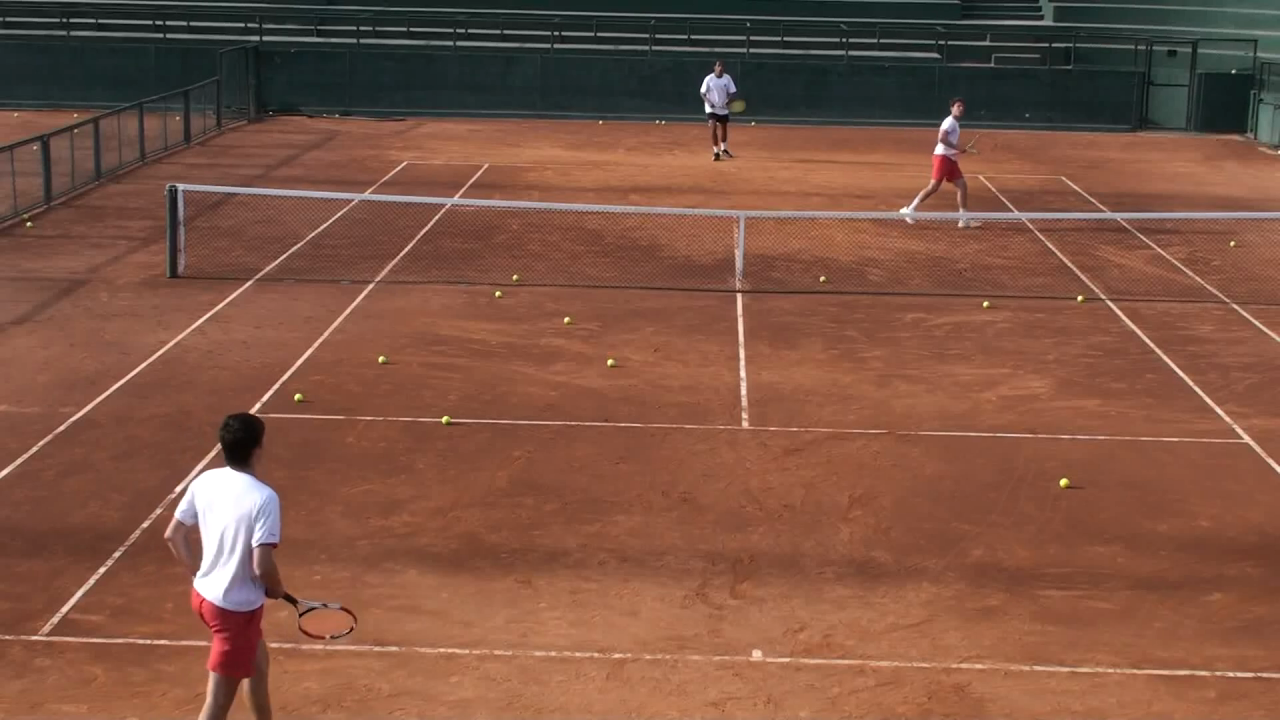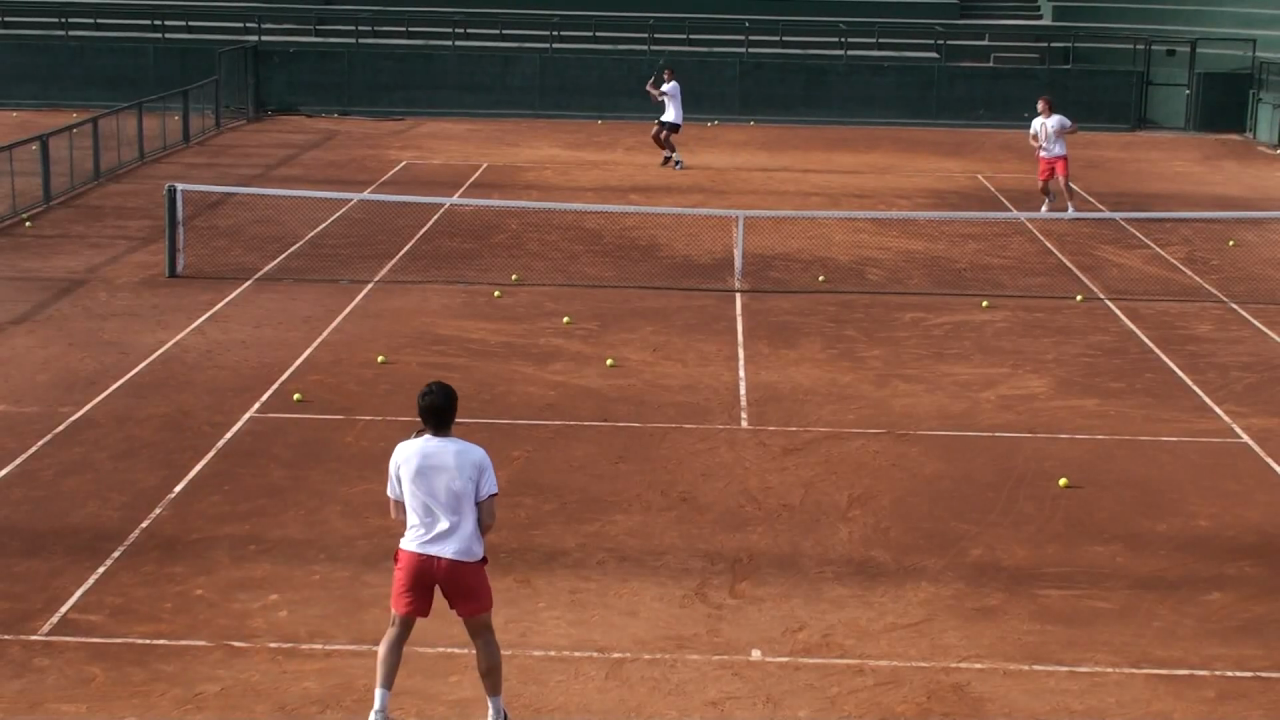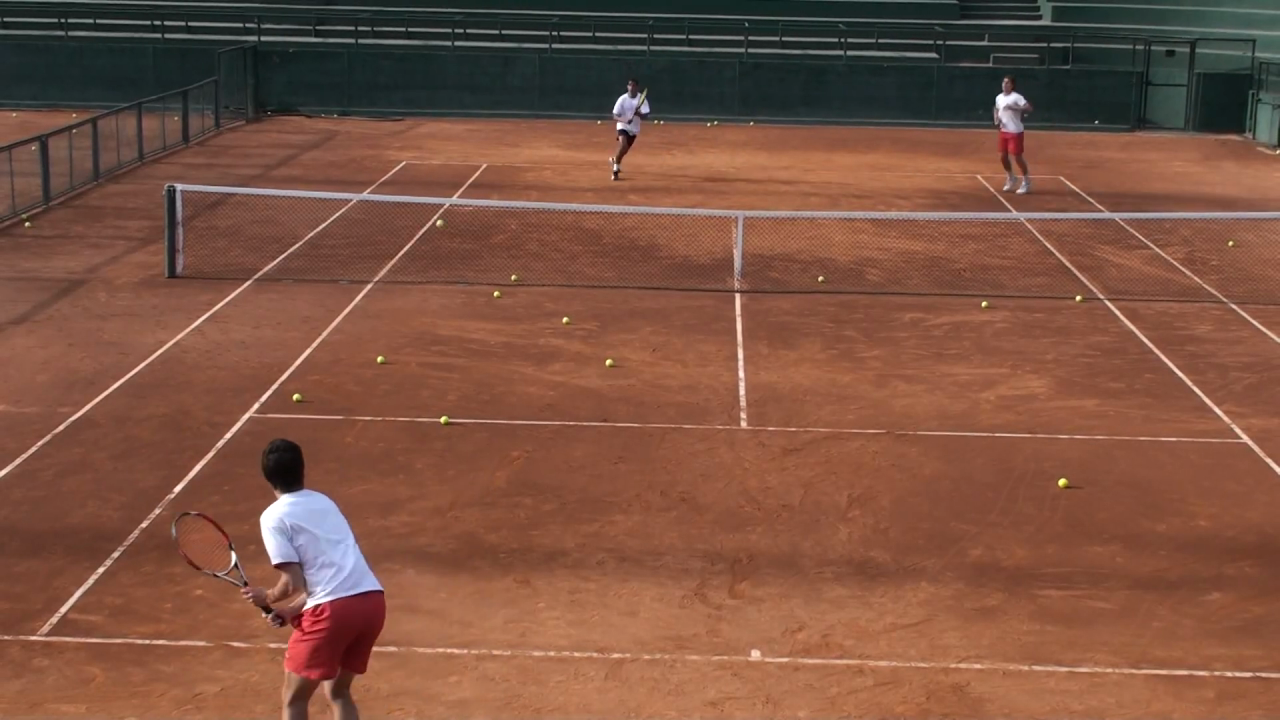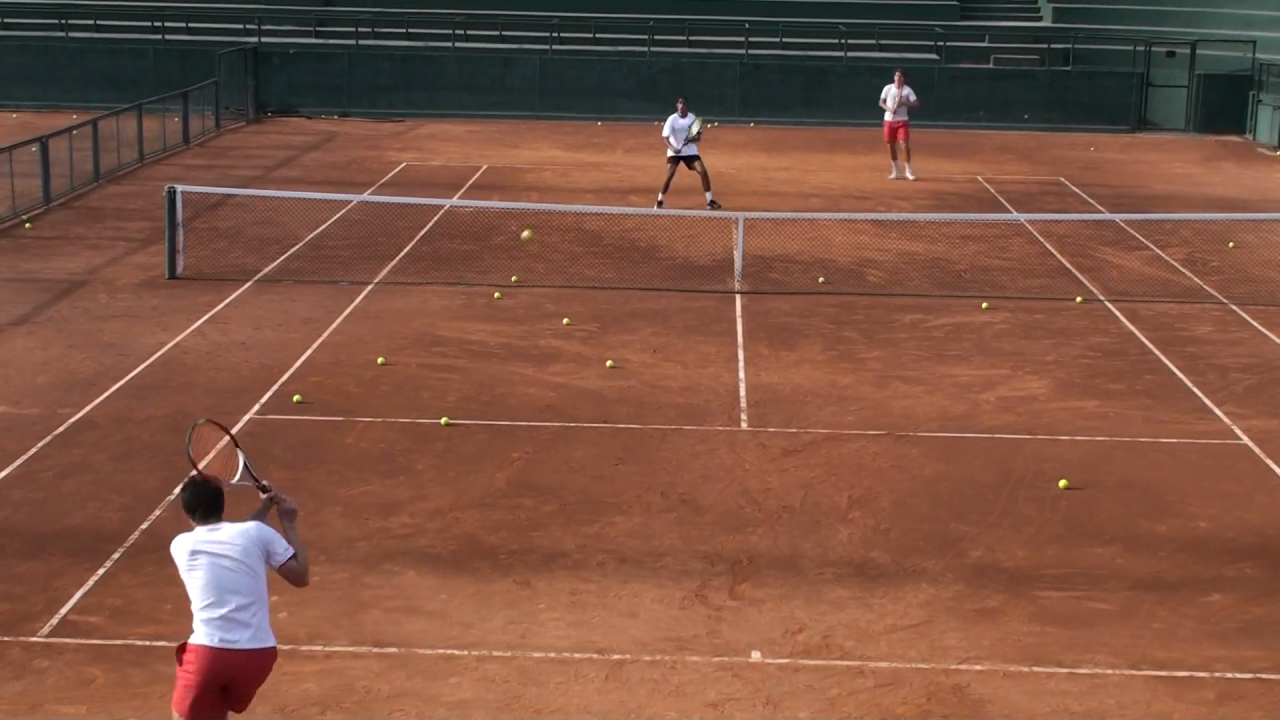
dt=1s
person 1, frame 1
left shoulder: (203, 482)
right shoulder: (263, 497)
left elbow: (172, 535)
right elbow: (262, 567)
right wrist: (275, 588)
left hip: (204, 594)
right hip: (235, 606)
left knee: (257, 665)
person 1, frame 2
left shoulder: (403, 453)
right shoulder: (476, 456)
left elbow: (397, 511)
right elbow: (488, 519)
left hip: (415, 556)
right hip: (464, 560)
left knee: (398, 630)
right knee: (483, 635)
person 1, frame 3
left shoulder: (274, 517)
right shoulder: (323, 502)
left elbow: (293, 583)
left wrist: (267, 597)
right wrist: (292, 610)
left hip: (333, 611)
right hip: (371, 601)
right knee: (338, 693)
person 1, frame 4
left shoulder: (180, 546)
right shoulder: (257, 532)
right elbow: (300, 577)
left wrist: (261, 511)
right wrist: (289, 522)
left hip: (207, 652)
right hip: (257, 654)
